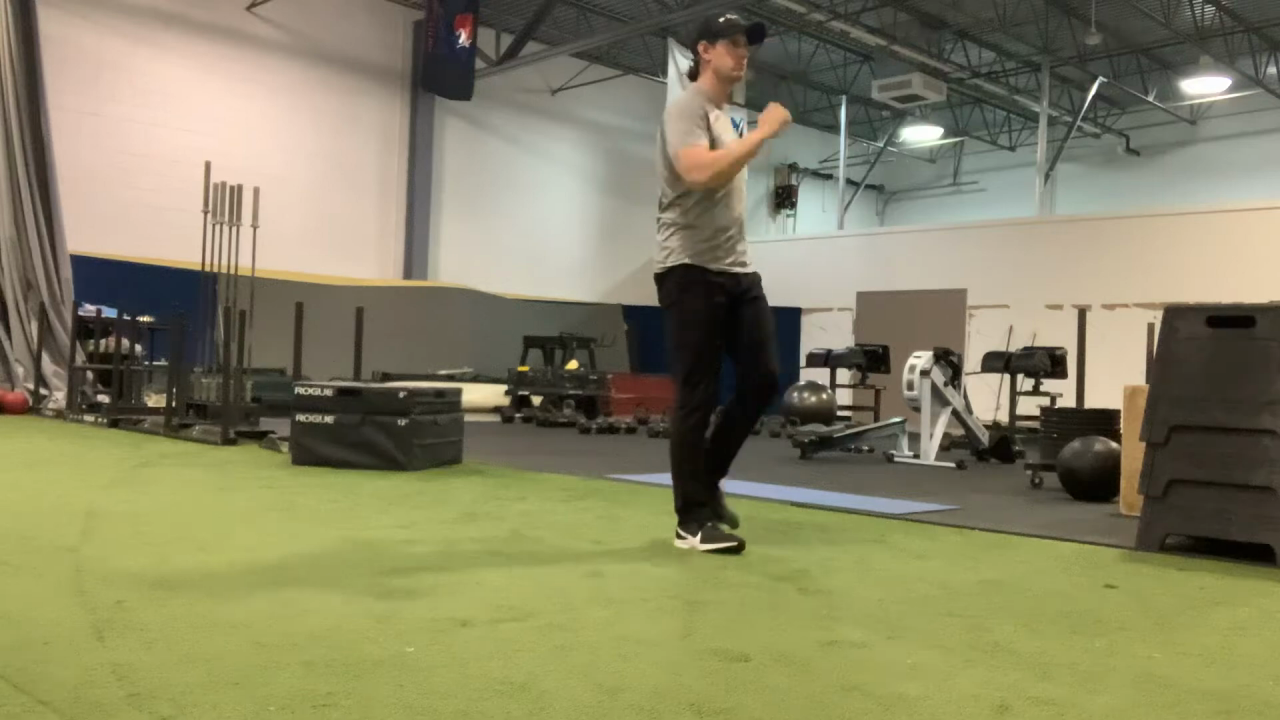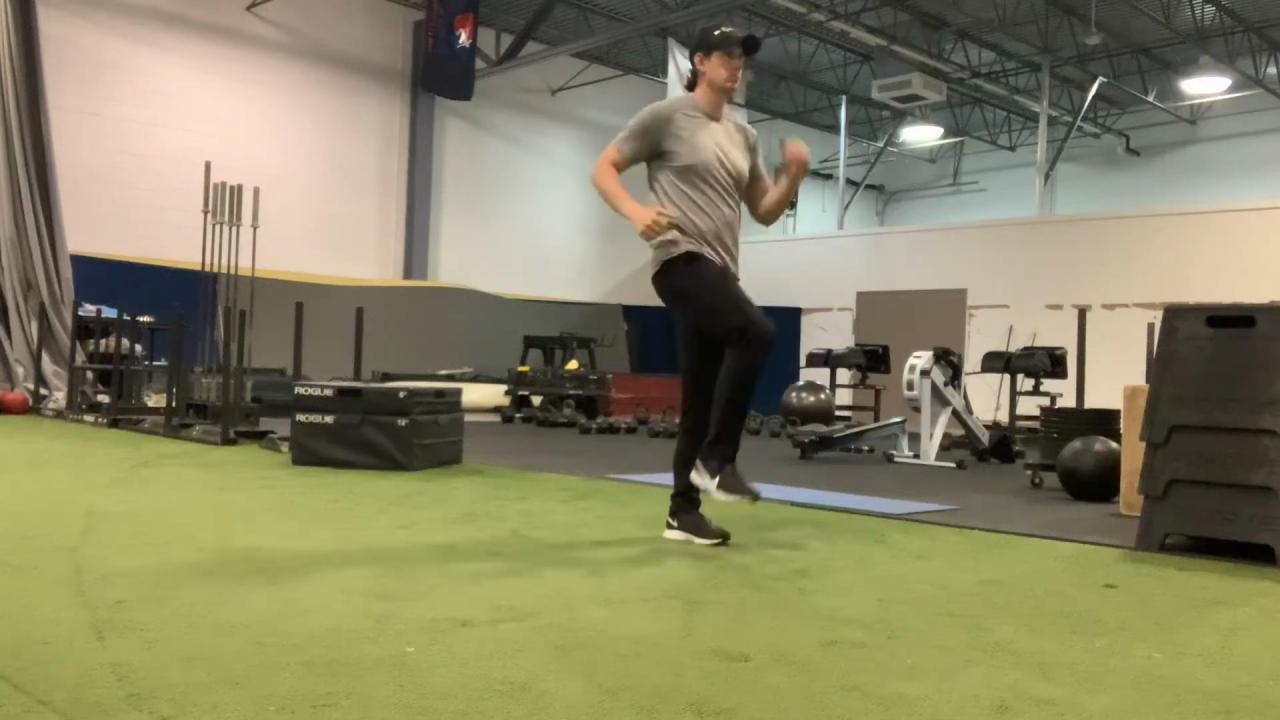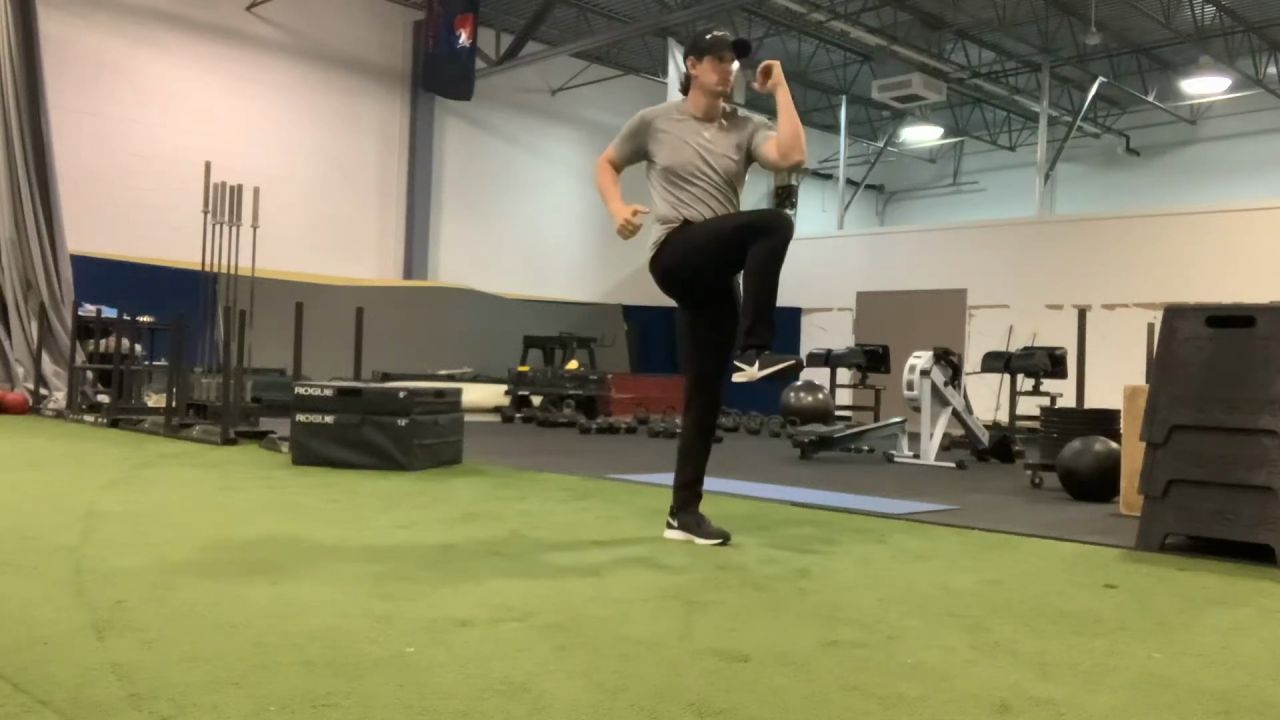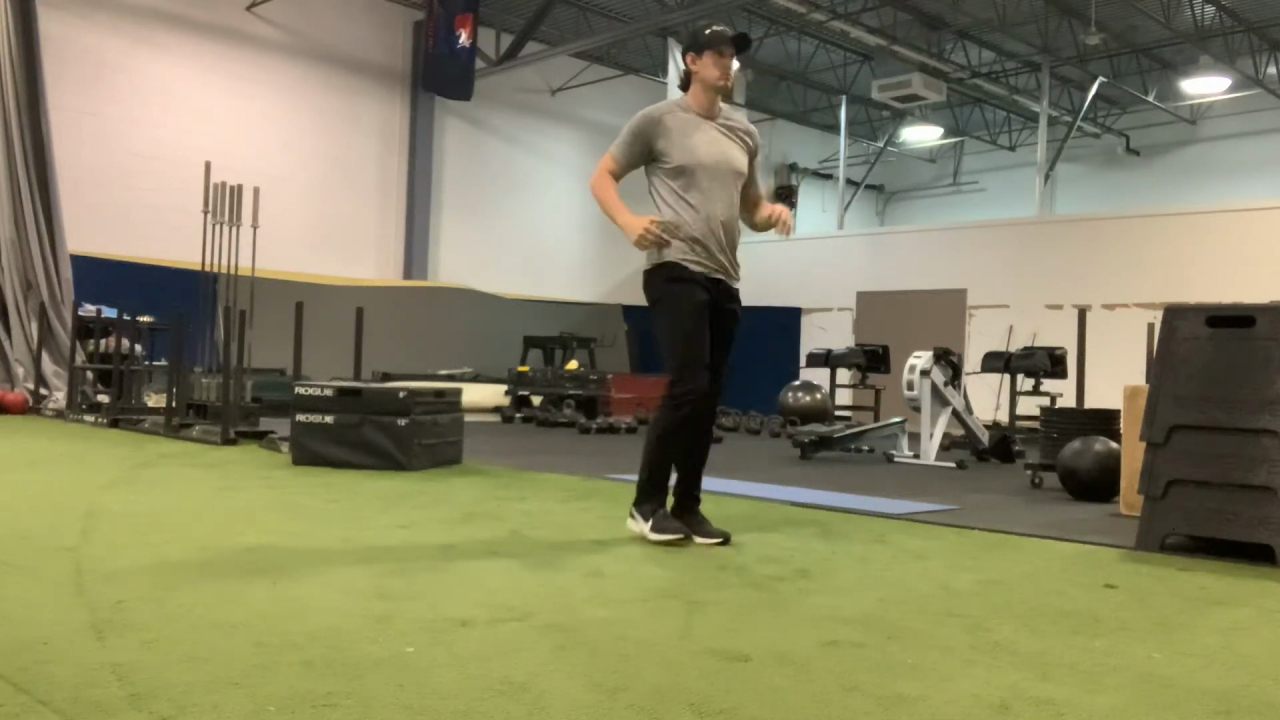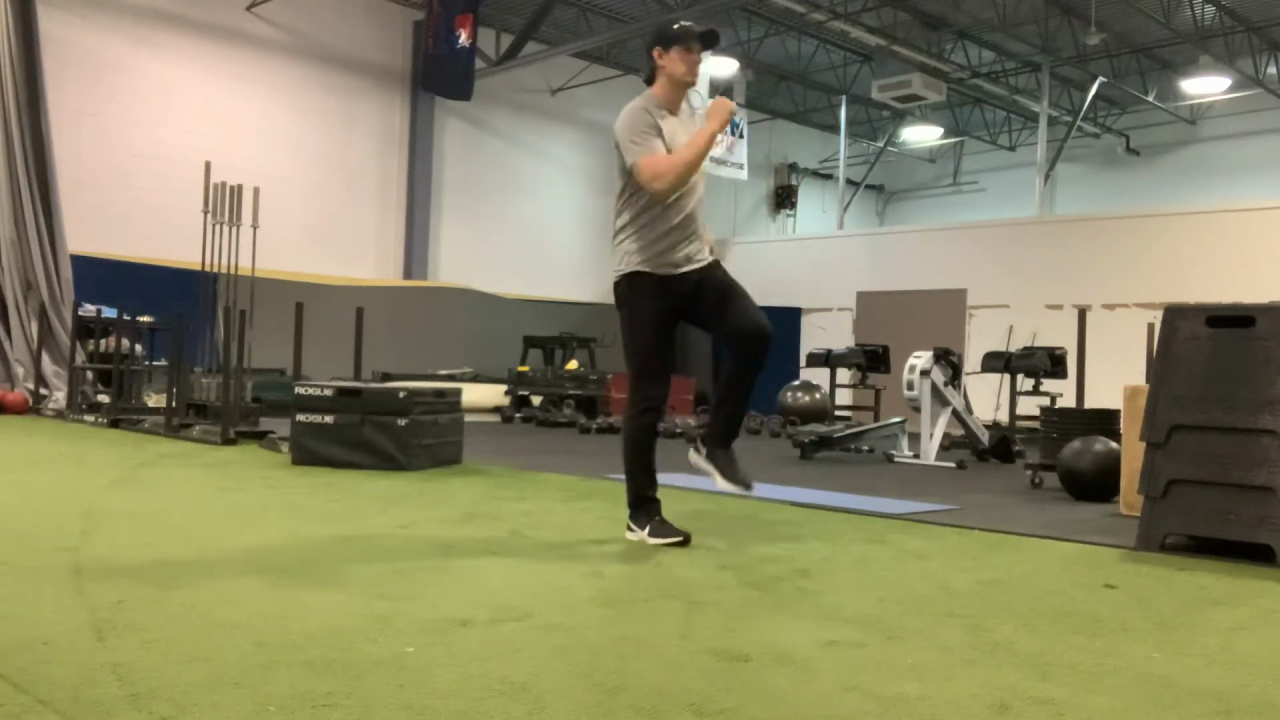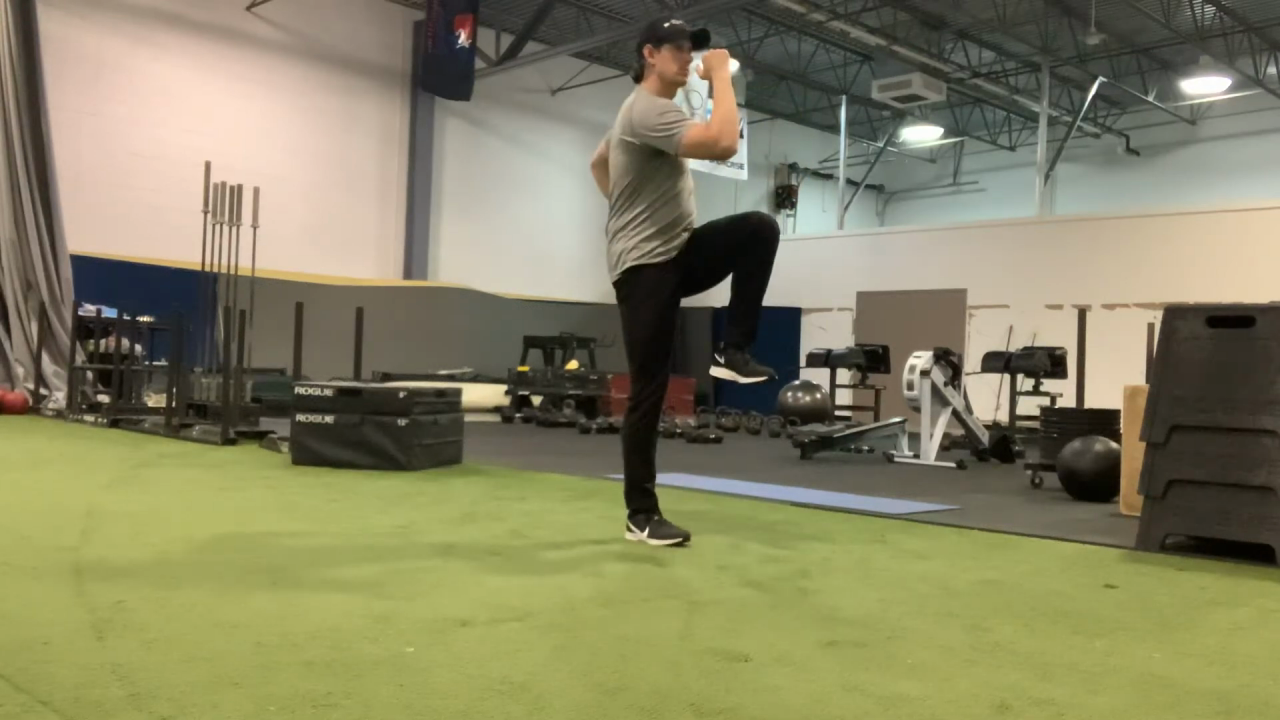
dt=0.7s
person 1, frame 1
left shoulder: (719, 116)
right shoulder: (688, 108)
right elbow: (698, 176)
right wrist: (761, 133)
left hip: (736, 271)
right hip: (691, 272)
left knee: (764, 381)
right knee: (697, 396)
left ankle: (707, 492)
right ankle: (692, 519)
person 1, frame 2
left shoulder: (742, 136)
right shoulder: (665, 117)
left elbow: (764, 210)
right elbow: (603, 168)
left wrist: (793, 176)
right wrist: (635, 211)
left hip: (720, 273)
right hip: (682, 262)
left knee: (702, 393)
right knee: (756, 333)
left ankle: (684, 510)
right ankle: (715, 462)
person 1, frame 3
left shoulder: (746, 127)
right shoulder: (654, 122)
left elbow: (792, 157)
right elbow: (606, 164)
left wrist: (780, 89)
right wrist: (617, 208)
left hip: (719, 274)
right hip: (677, 256)
left knee: (705, 395)
right knee: (774, 224)
left ankle: (684, 511)
right ankle: (754, 351)
person 1, frame 4
left shoulder: (744, 133)
right shoulder: (658, 121)
left elbow: (749, 211)
right elbow: (602, 176)
left wrist: (774, 212)
right wrist: (628, 220)
left hip: (722, 278)
right hip: (675, 271)
left knee: (706, 397)
right knee: (689, 387)
left ankle: (686, 507)
right ankle: (648, 504)
person 1, frame 5
left shoulder: (686, 121)
right shoulder: (638, 117)
right elbow: (660, 182)
left wrist: (701, 233)
right wrist: (710, 126)
left hip: (695, 266)
right hip: (646, 274)
left knee: (755, 333)
right knee: (649, 395)
left ankle: (715, 444)
right ankle: (642, 514)
person 1, frame 6
left shoulder: (650, 109)
right shoulder: (648, 110)
left elbow: (598, 162)
right elbow: (723, 144)
right wrist: (721, 76)
left hip: (680, 251)
right hip: (644, 264)
left knee: (760, 229)
right knee: (648, 392)
left ankle: (734, 351)
right ankle: (641, 514)
